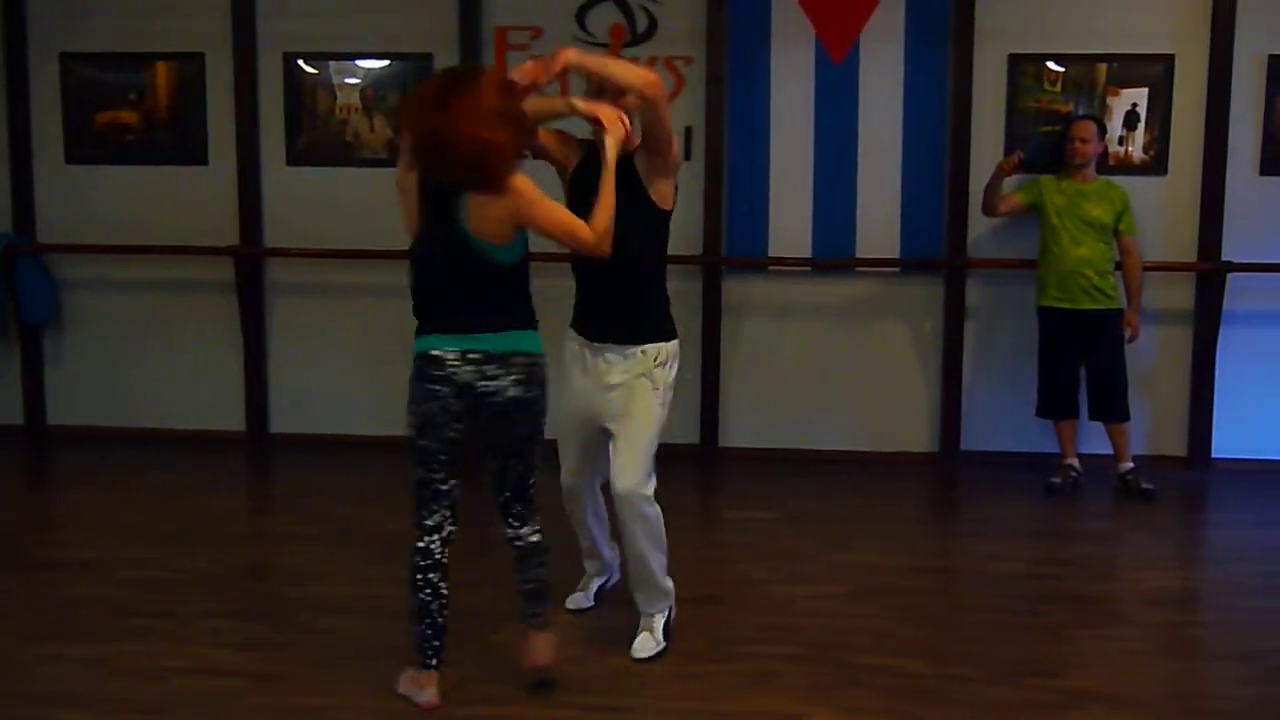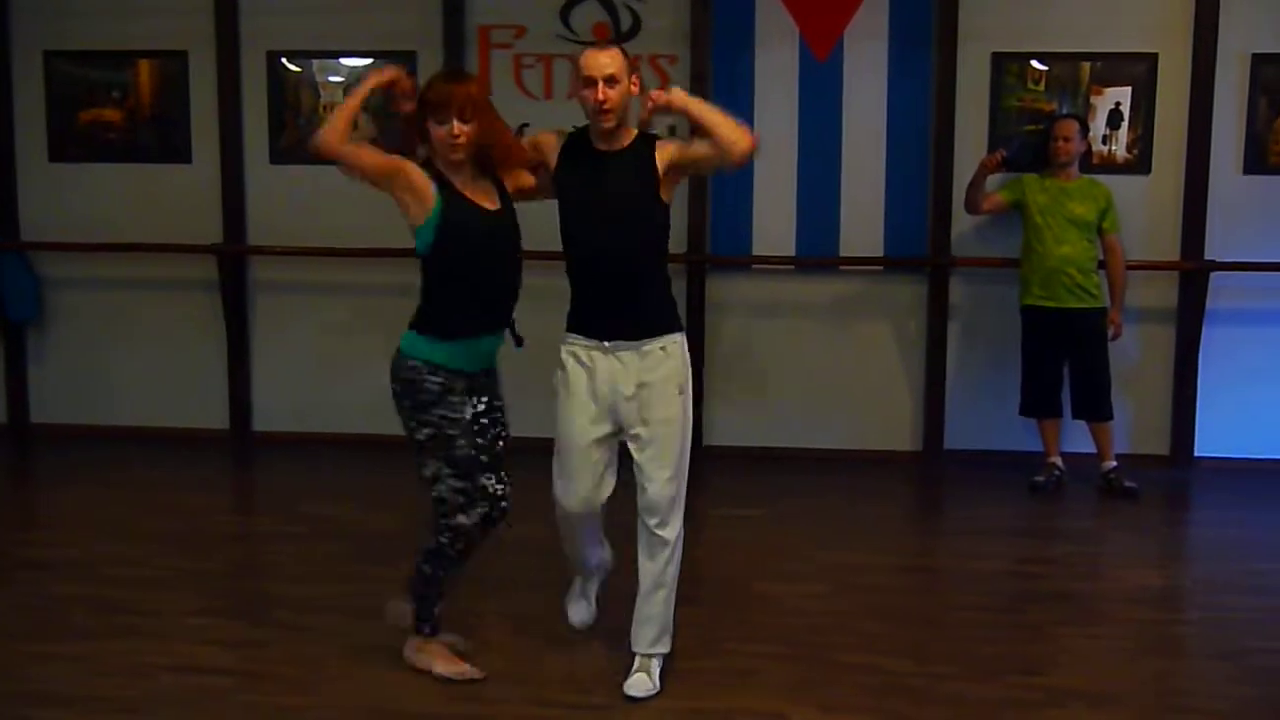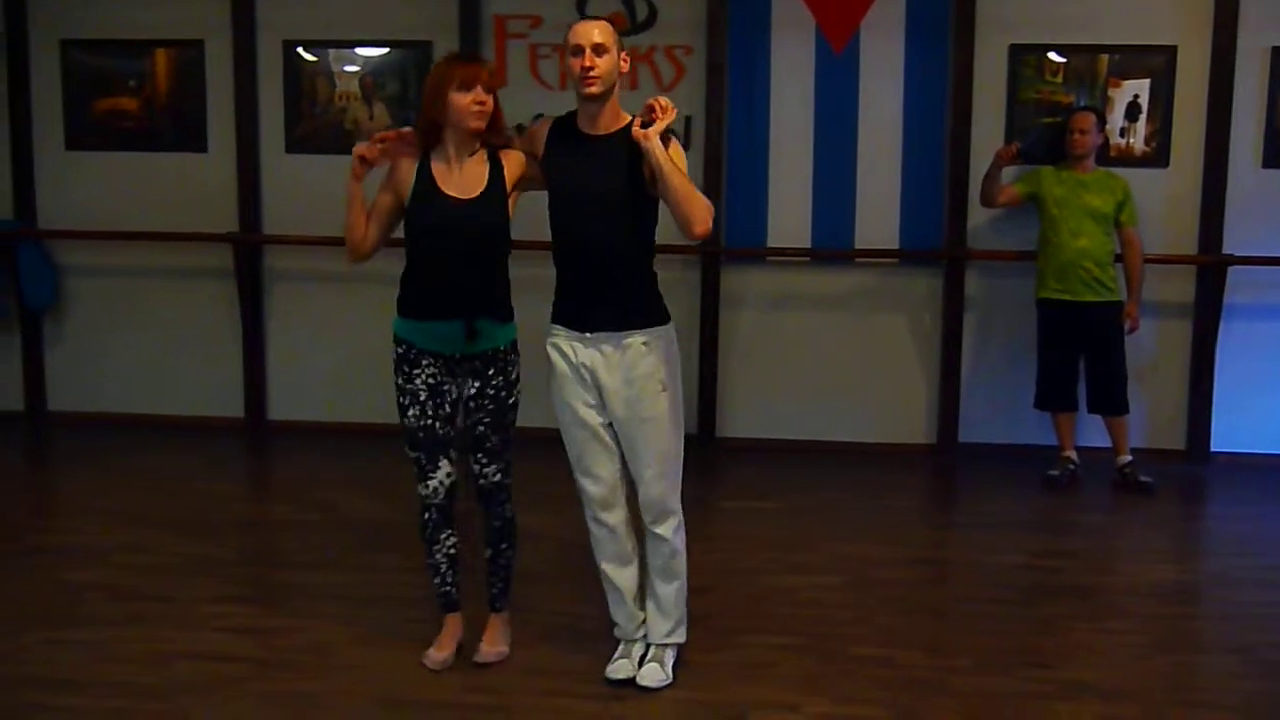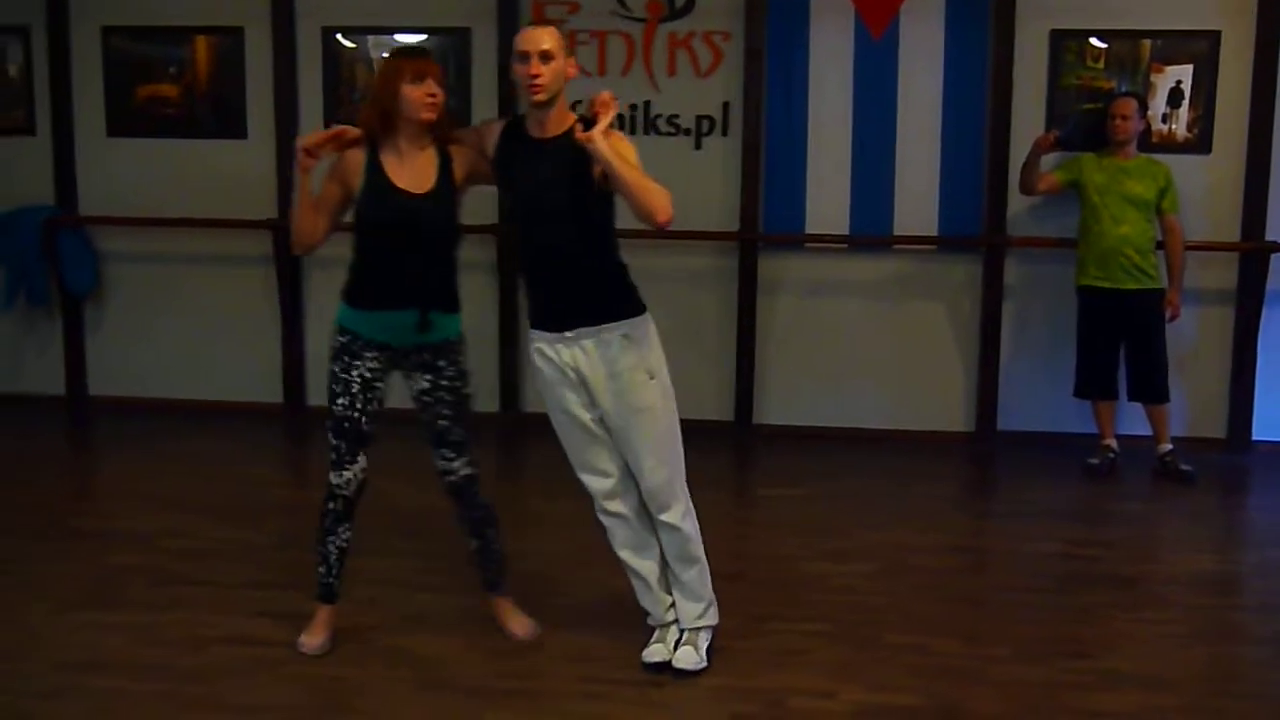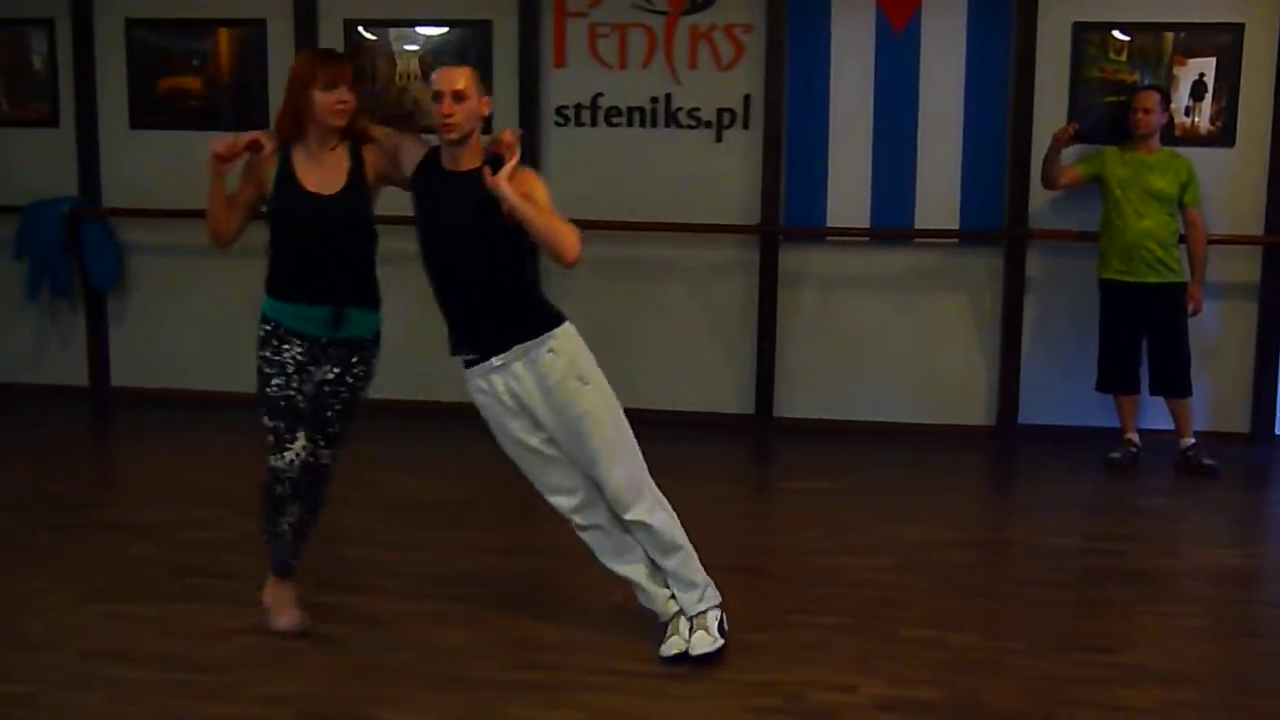
dt=0.4s
person 1, frame 1
left shoulder: (655, 160)
right shoulder: (575, 157)
left elbow: (650, 86)
left wrist: (574, 59)
left hip: (645, 354)
right hip: (584, 348)
left knee: (629, 484)
right knee: (575, 480)
left ankle: (656, 610)
right ankle: (600, 568)
person 1, frame 2
left shoulder: (660, 156)
right shoulder: (555, 150)
left elbow: (741, 148)
left wrist: (682, 103)
left hip: (656, 351)
right hip: (584, 350)
left knee: (660, 503)
right knee: (574, 495)
left ankle: (650, 648)
right ankle: (588, 565)
person 1, frame 3
left shoulder: (654, 143)
right shoulder: (545, 138)
left elbow: (700, 226)
left wrist: (651, 145)
left hip: (641, 342)
right hip: (570, 343)
left knee: (658, 499)
right knee: (599, 498)
left ankle: (666, 635)
right ankle: (630, 630)
person 1, frame 4
left shoulder: (601, 142)
right shoulder: (496, 140)
left elbow: (660, 214)
left wrist: (597, 145)
left hip: (619, 333)
right hip: (550, 343)
left knee: (661, 485)
right knee: (606, 490)
left ankle: (698, 618)
right ankle: (664, 616)
person 1, frame 5
left shoulder: (516, 178)
right shoulder: (417, 164)
left elbow: (568, 251)
right elbow: (371, 133)
left wrist: (505, 192)
left hip: (547, 349)
right hip: (486, 370)
left knee: (626, 485)
right knee: (574, 500)
left ankle: (701, 602)
right ankle: (670, 608)
person 2, frame 1
left shoulder: (417, 181)
right shoulder: (510, 193)
left elbow: (413, 133)
right elbow: (598, 242)
left wrist: (462, 85)
right wrist: (610, 151)
left hip: (440, 374)
right hip: (516, 372)
left knee: (433, 522)
right knee: (517, 505)
left ankle: (427, 672)
right ankle: (538, 634)
person 2, frame 2
left shoulder: (501, 180)
right shoulder: (415, 179)
right elbow: (327, 143)
right wrist: (373, 83)
left hip: (480, 368)
right hip: (430, 370)
left knee: (492, 501)
right knee: (457, 509)
left ankle: (424, 609)
right ankle: (423, 638)
person 2, frame 3
left shoulder: (510, 165)
right shoulder: (408, 167)
right elbow: (358, 248)
right wrist: (356, 174)
left hip: (492, 349)
right hip: (422, 348)
left knee: (493, 483)
right knee: (435, 485)
left ankle: (498, 614)
right ankle: (451, 616)
person 2, frame 4
left shoulder: (458, 162)
right shoulder: (356, 160)
right elbow: (305, 240)
right wrist: (304, 168)
left hip: (436, 338)
right hip: (365, 336)
left knee: (458, 473)
right knee: (344, 475)
left ankle: (499, 594)
right ankle: (326, 607)
person 2, frame 5
left shoulder: (371, 159)
right shoulder: (269, 158)
right elbow: (225, 236)
right wrist: (217, 171)
left hip: (355, 333)
right hip: (288, 329)
left knee: (320, 460)
right knee: (288, 458)
left ankle: (283, 572)
right ankle: (280, 580)
person 3, frame 1
left shoulder: (1115, 195)
right shoulder: (1044, 187)
left elbow: (1130, 254)
right elbow: (992, 208)
left wrist: (1133, 308)
right wrist: (998, 176)
left hip: (1104, 308)
right hip: (1056, 308)
left knee: (1112, 391)
right knee: (1059, 391)
left ankle: (1126, 468)
right ankle: (1070, 465)
person 3, frame 2
left shoulder: (1099, 193)
right shoulder: (1027, 186)
left elbow: (1113, 252)
right elbow: (975, 207)
left wrist: (1117, 307)
right wrist: (981, 174)
left hip: (1087, 307)
right hip: (1039, 307)
left knee: (1095, 391)
right knee: (1043, 390)
left ankle: (1109, 467)
right ankle: (1053, 464)
person 3, frame 3
left shoulder: (1116, 185)
right shoulder: (1043, 178)
left elbow: (1131, 245)
right elbow: (991, 200)
left wrist: (1134, 300)
right wrist: (996, 167)
left hip: (1104, 301)
right hip: (1055, 300)
left knee: (1111, 385)
right knee: (1058, 384)
left ankle: (1124, 462)
right ankle: (1068, 458)
person 3, frame 4
left shoulder: (1158, 172)
right shoulder: (1084, 165)
left elbow: (1173, 232)
right elbow: (1031, 187)
left wrist: (1175, 287)
right wrist: (1035, 154)
left hip: (1145, 288)
right hip: (1096, 287)
left knee: (1152, 373)
right knee: (1098, 371)
left ankle: (1165, 451)
right ankle: (1108, 446)
person 3, frame 5
left shoulder: (1180, 166)
right shoulder: (1106, 159)
left elbow: (1195, 226)
right elbow: (1053, 181)
left wrist: (1197, 282)
right wrist: (1055, 148)
left hip: (1167, 282)
right hip: (1118, 281)
left knee: (1174, 367)
right knee: (1121, 365)
left ankle: (1187, 445)
right ankle: (1130, 441)
